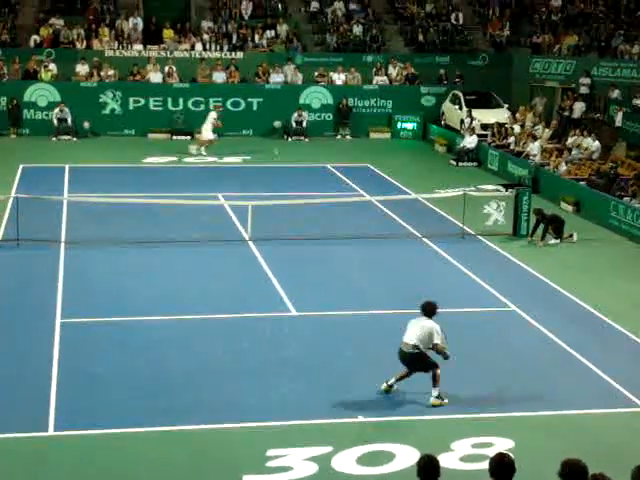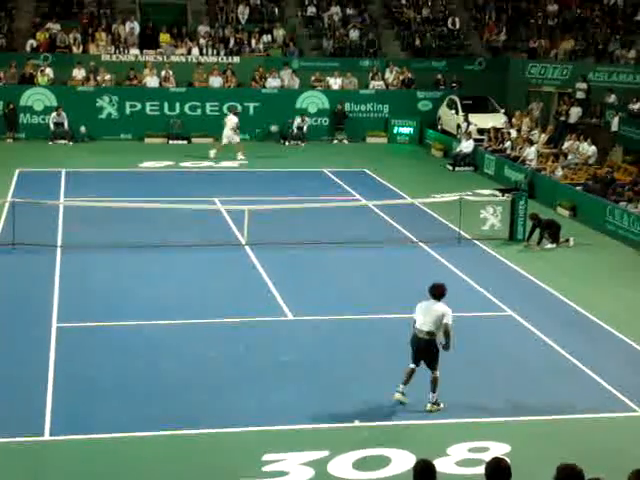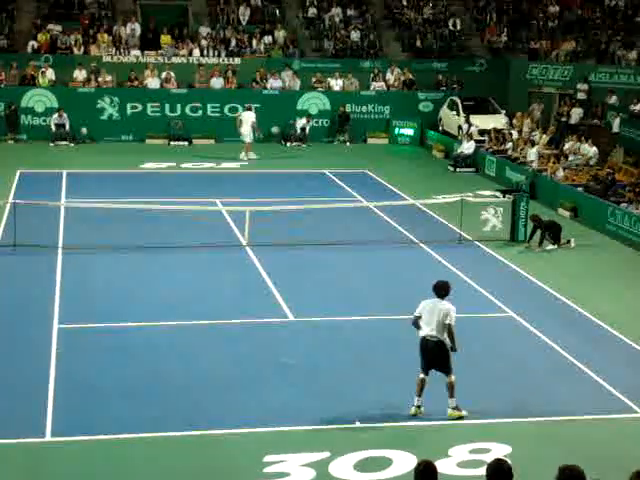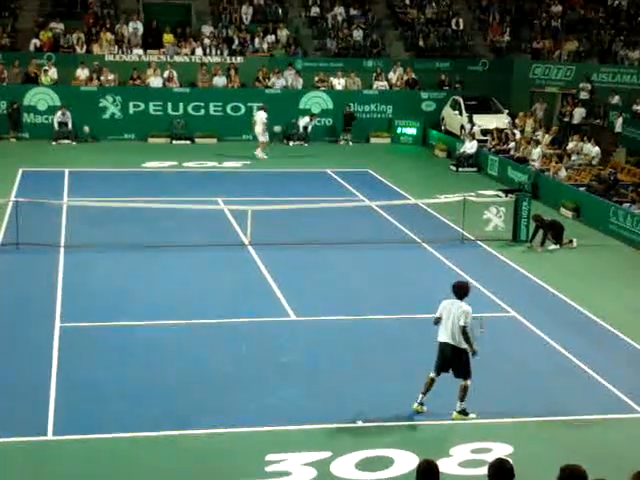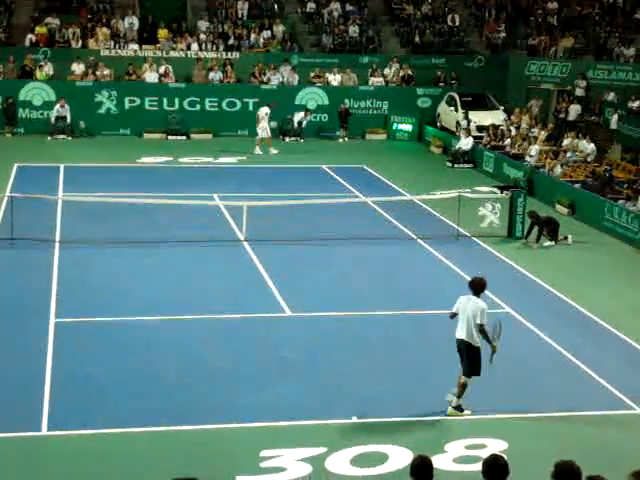
dt=0.3s
person 1, frame 1
left shoulder: (413, 321)
right shoulder: (434, 327)
right elbow: (437, 347)
left wrist: (430, 347)
right wrist: (445, 354)
left hip: (402, 352)
right hip: (414, 354)
left knee: (411, 369)
right knee: (435, 368)
left ankle: (389, 384)
right ankle: (435, 397)
person 1, frame 2
left shoulder: (421, 305)
right shoulder: (445, 310)
right elbow: (447, 329)
right wrist: (447, 344)
left hip: (415, 337)
right hip: (428, 341)
left knee: (414, 364)
right knee: (434, 370)
left ankle: (400, 391)
right ankle: (433, 402)
person 1, frame 3
left shoulder: (424, 303)
right shoulder: (449, 308)
left elbow: (414, 322)
right elbow: (449, 329)
right wrist: (454, 345)
left hip: (424, 341)
right hip: (438, 343)
left knee: (423, 373)
right knee: (449, 375)
left ankle: (416, 406)
right ankle: (453, 408)
person 1, frame 4
left shoulder: (445, 303)
right shoulder: (466, 309)
left elbow: (436, 321)
right elbow: (463, 331)
right wrist: (472, 346)
left hip: (443, 343)
right hip: (457, 346)
left knee: (435, 373)
right knee: (466, 379)
left ankle: (419, 402)
right ankle: (459, 411)
person 1, frame 5
left shoulder: (462, 299)
right shoulder: (481, 306)
left elbow: (452, 315)
right elbow: (481, 329)
right wrist: (492, 344)
left hip: (460, 339)
right hip: (471, 342)
left knee: (467, 371)
right knee: (467, 375)
left ankle: (454, 395)
right ankle: (455, 406)
